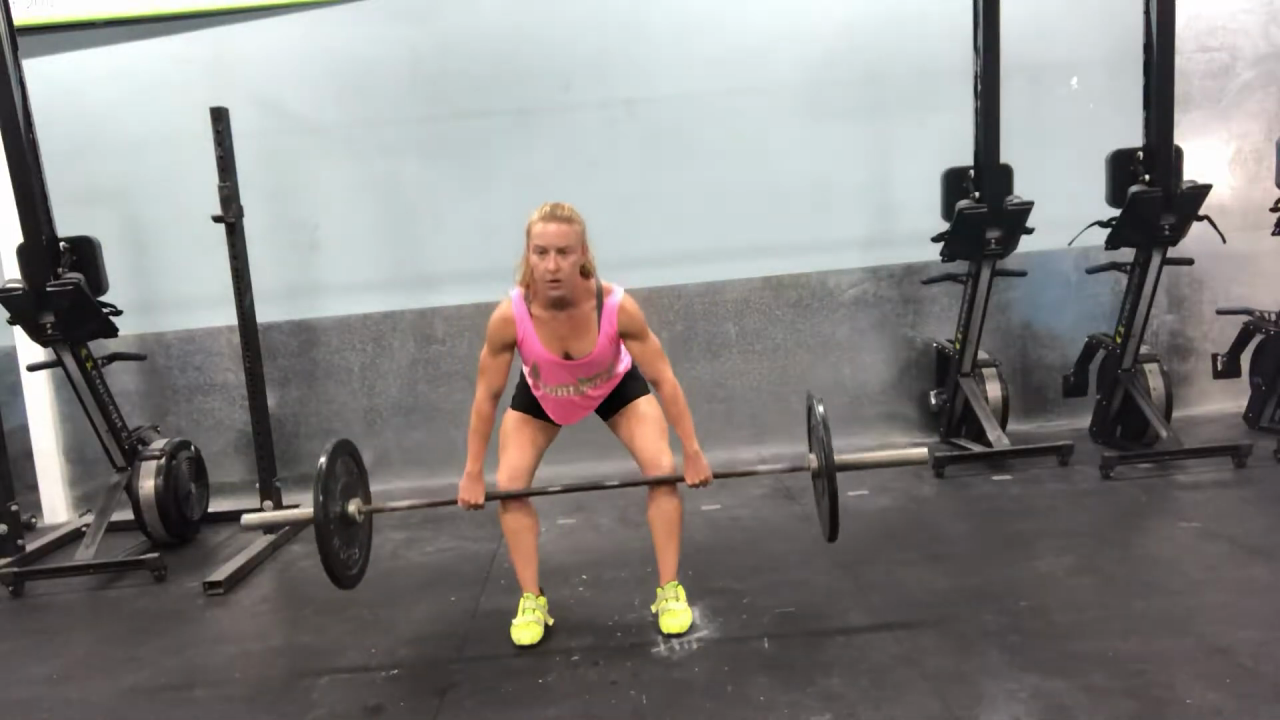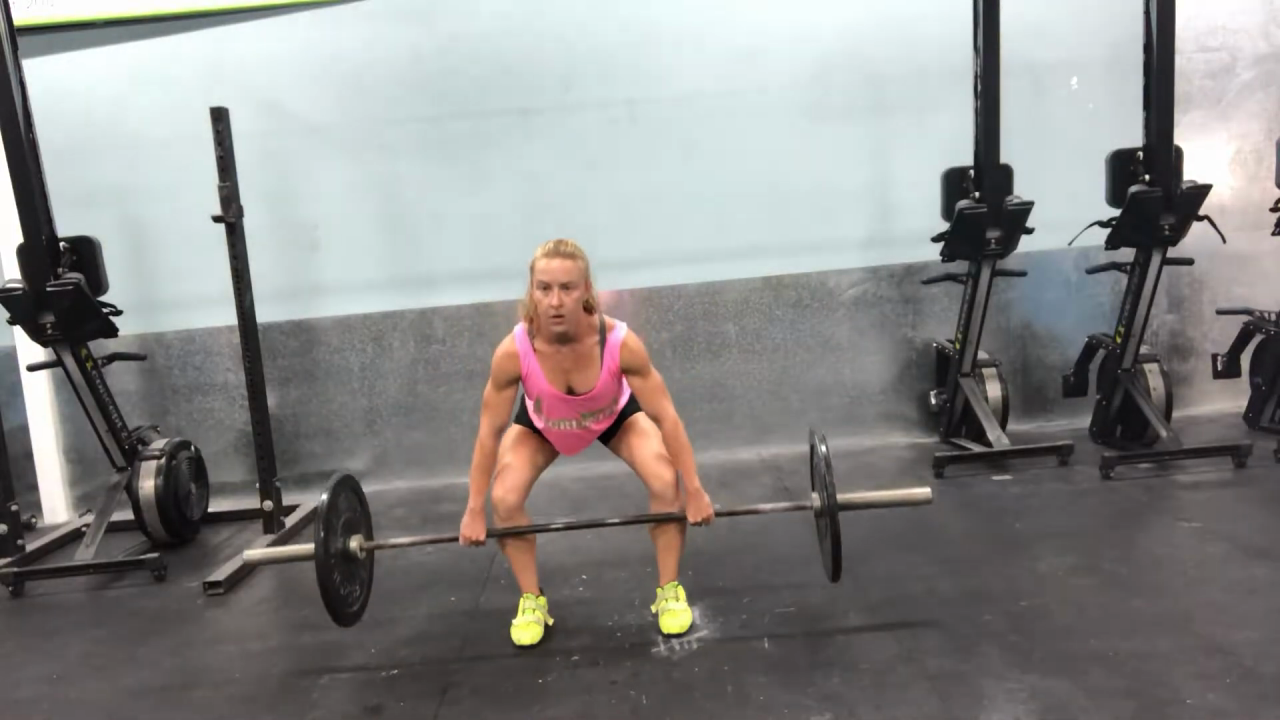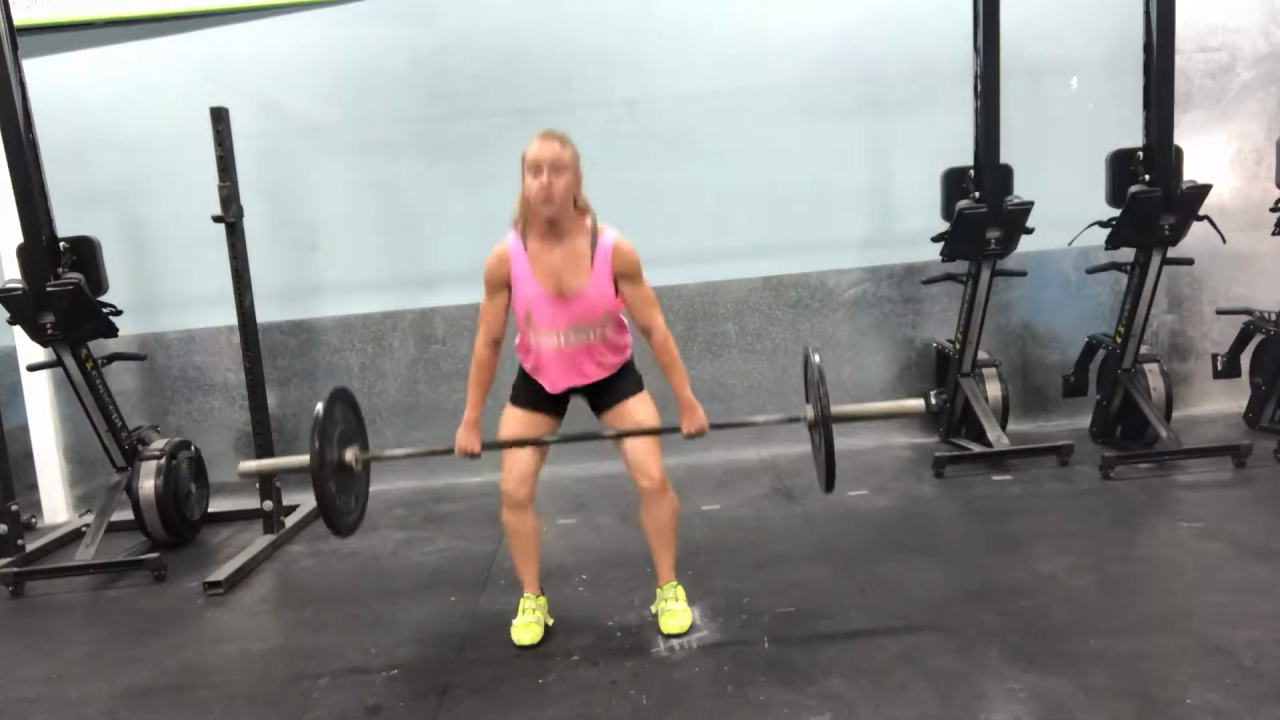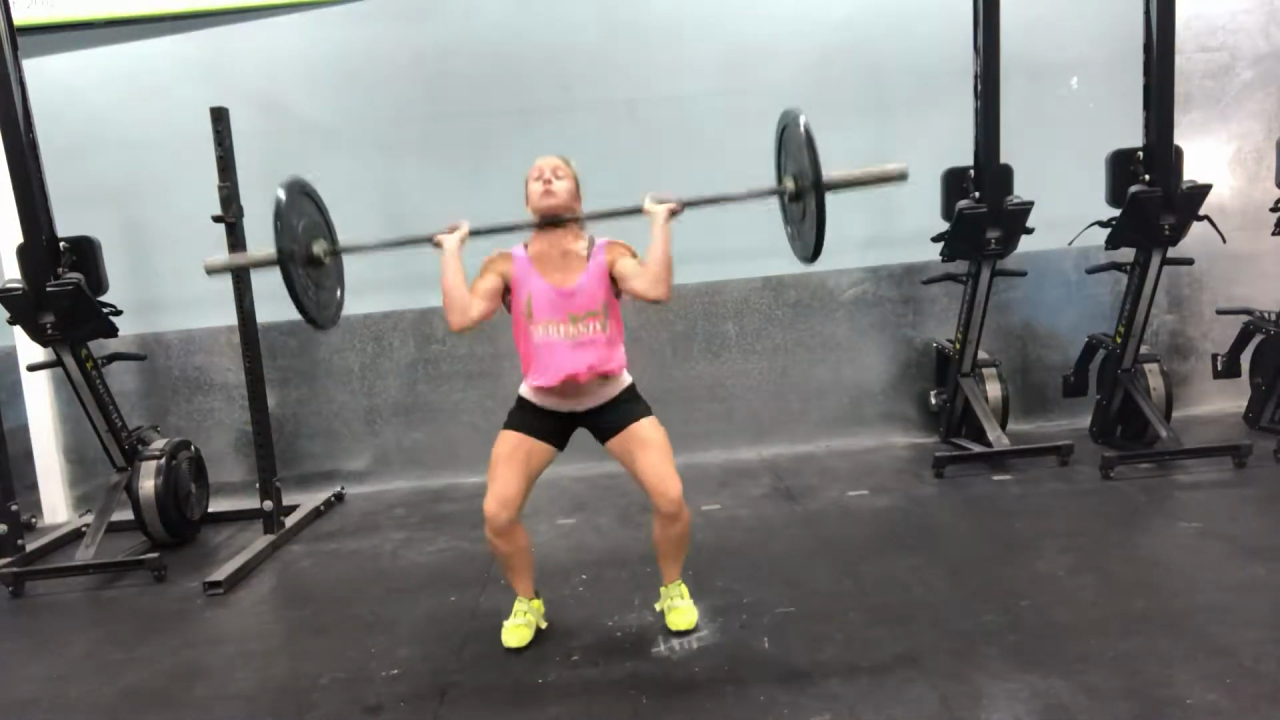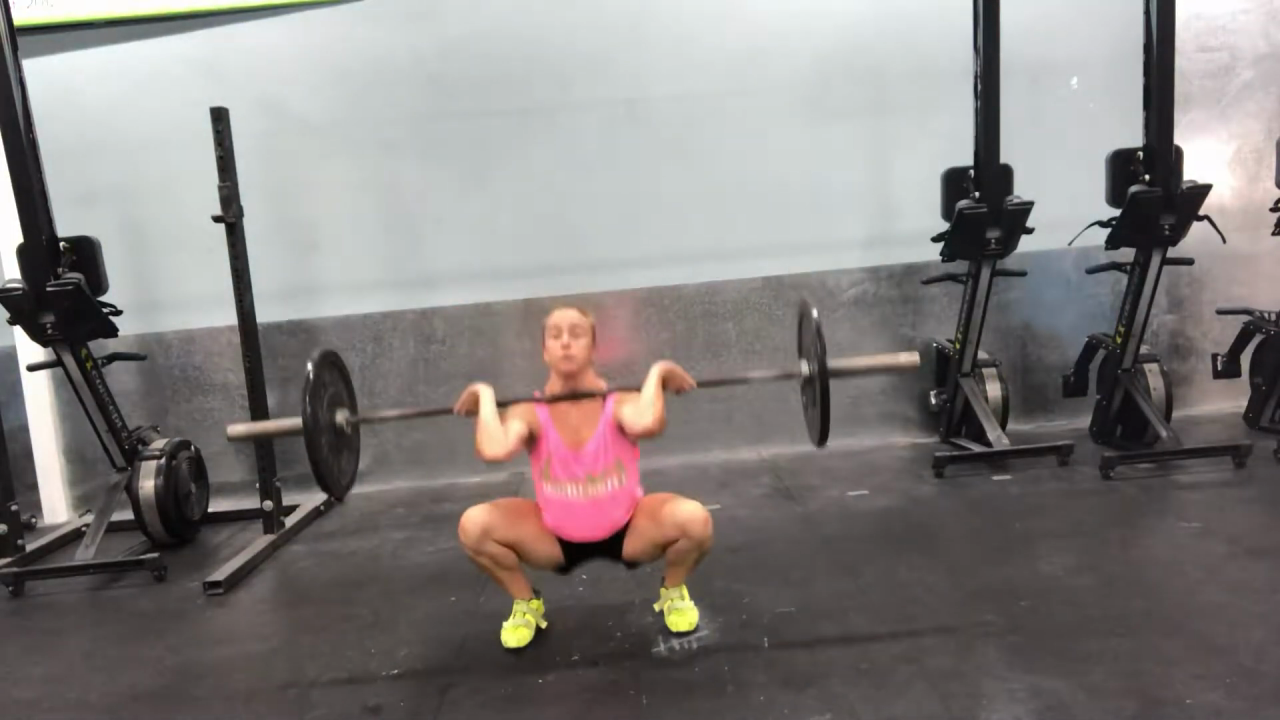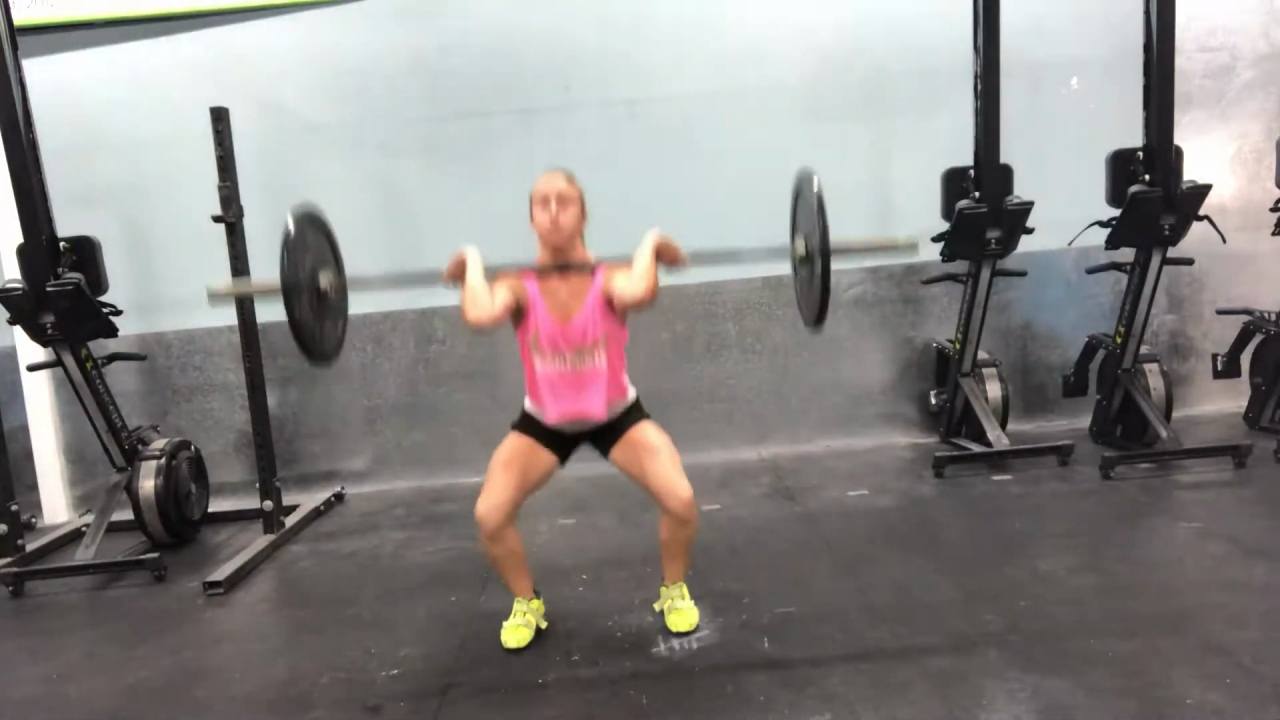
dt=0.5s
person 1, frame 1
left shoulder: (618, 307)
right shoulder: (508, 316)
left elbow: (663, 379)
right elbow: (487, 395)
left wrist: (692, 451)
right wrist: (472, 472)
left hip: (616, 385)
right hip: (539, 394)
left knee: (663, 472)
right knee: (509, 486)
left ankle: (669, 591)
right ankle: (531, 601)
person 1, frame 2
left shoulder: (621, 342)
right shoulder: (513, 351)
left elbow: (665, 417)
right elbow: (489, 431)
left wrist: (694, 489)
right wrist: (475, 508)
left hip: (615, 413)
right hip: (541, 423)
left knee: (666, 483)
right knee: (504, 500)
left ankle: (669, 592)
right ankle: (531, 602)
person 1, frame 3
left shoulder: (612, 249)
right shoulder: (505, 259)
left elbow: (653, 326)
right elbow: (488, 341)
left wrist: (687, 401)
right wrist: (470, 420)
left hip: (610, 374)
right hip: (539, 380)
left knee: (653, 480)
right knee: (514, 490)
left ankle: (669, 591)
right ankle: (532, 600)
person 1, frame 4
left shoulder: (606, 254)
right shoulder: (508, 264)
left elbow: (654, 290)
right elbow: (461, 318)
left wrist: (659, 223)
right wrist: (451, 250)
left hip: (611, 397)
right hip: (539, 405)
left knee: (670, 499)
right knee: (498, 514)
left ankle: (674, 590)
right ankle: (527, 602)
person 1, frame 5
left shoulder: (619, 405)
right shoulder: (531, 415)
left elbow: (646, 423)
right elbow: (493, 450)
left wrist: (656, 374)
right wrist: (486, 398)
left hip: (625, 526)
right hip: (558, 534)
left knee: (696, 522)
right knee: (473, 527)
left ankle: (672, 591)
right ankle: (526, 603)
person 1, frame 6
left shoulder: (608, 278)
right shoulder: (520, 285)
left elbow: (638, 295)
right elbow: (478, 315)
left wrist: (649, 248)
right wrist: (474, 264)
left hip: (615, 412)
right hip: (544, 419)
left knee: (679, 499)
right knee: (491, 515)
left ankle: (674, 594)
right ankle: (525, 605)
